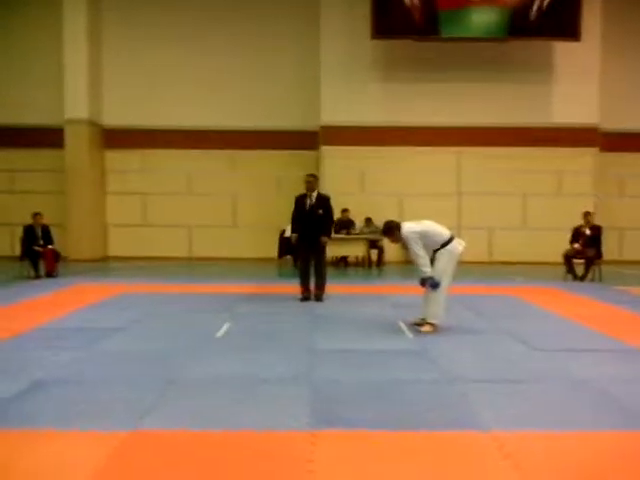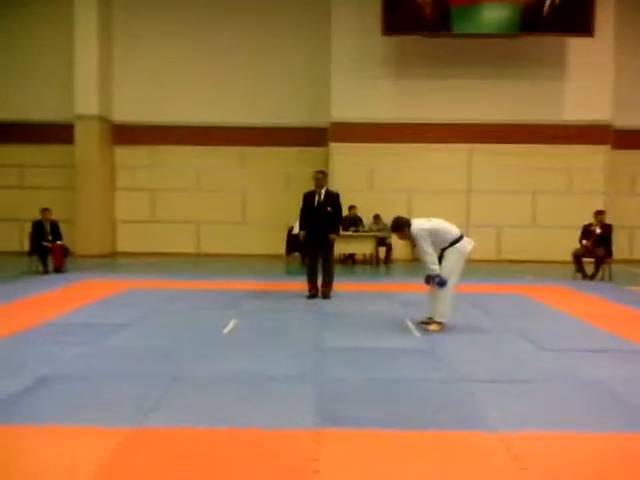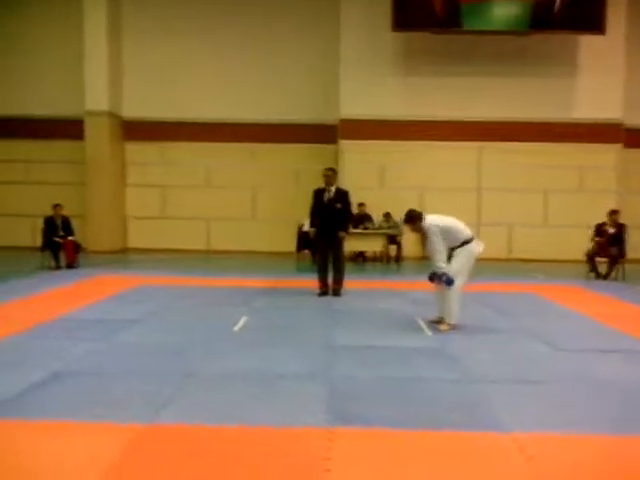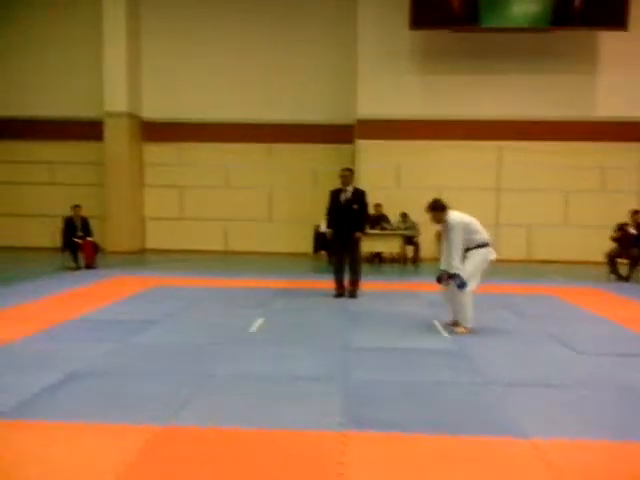
dt=0.1s
person 1, frame 1
left shoulder: (325, 199)
right shoulder: (299, 199)
left elbow: (329, 218)
right elbow: (295, 217)
left wrist: (326, 235)
right wrist: (294, 232)
left hip: (319, 238)
right hip: (302, 237)
left knee: (320, 265)
right knee: (303, 266)
left ankle: (319, 293)
right ankle: (305, 292)
person 1, frame 2
left shoulder: (334, 196)
right shoulder: (307, 196)
left elbow: (338, 216)
right elbow: (303, 214)
left wrist: (334, 232)
right wrist: (302, 230)
left hip: (327, 235)
right hip: (310, 234)
left knee: (327, 263)
right knee: (311, 263)
left ankle: (326, 290)
right ankle: (312, 289)
person 1, frame 3
left shoulder: (343, 194)
right shoulder: (317, 193)
left elbow: (347, 213)
right elbow: (314, 211)
left wrist: (344, 230)
right wrist: (313, 227)
left hip: (336, 232)
right hip: (321, 231)
left knee: (337, 260)
right knee: (321, 260)
left ankle: (337, 287)
right ankle: (323, 287)
person 1, frame 4
left shoulder: (360, 194)
right shoulder: (334, 193)
left elbow: (364, 213)
right elbow: (330, 212)
left wrist: (360, 231)
right wrist: (329, 228)
left hip: (353, 233)
right hip: (337, 232)
left knee: (354, 261)
right knee: (337, 261)
left ankle: (353, 289)
right ankle: (339, 288)
person 2, frame 1
left shoulder: (408, 234)
right shoulder: (407, 230)
left elbow: (420, 256)
right elbow: (420, 255)
left wrist: (428, 277)
right wrist: (425, 276)
left hip: (449, 249)
right hip: (444, 248)
left knee: (437, 286)
right knee: (429, 285)
left ankle: (432, 322)
right ankle: (428, 317)
person 2, frame 2
left shoulder: (418, 231)
right shoulder: (416, 228)
left elbow: (428, 254)
right elbow: (428, 253)
left wrist: (435, 274)
right wrist: (431, 273)
left hip: (457, 247)
right hip: (451, 247)
left knee: (444, 284)
right knee: (436, 284)
left ankle: (439, 320)
right ankle: (435, 316)
person 2, frame 3
left shoulder: (432, 226)
right shoulder: (428, 226)
left elbow: (438, 251)
right elbow: (434, 250)
left wrist: (442, 272)
right wrist: (435, 271)
left hip: (467, 248)
right hip: (457, 249)
left knee: (450, 284)
right knee: (441, 284)
left ankle: (450, 321)
right ankle: (445, 316)
person 2, frame 4
left shoulder: (455, 221)
right shoulder: (447, 222)
left elbow: (456, 248)
right elbow: (447, 248)
left wrist: (456, 273)
right wrist: (444, 270)
left hip: (480, 252)
right hip: (469, 252)
left knee: (461, 286)
right knee: (449, 286)
left ankle: (466, 323)
right ankle: (460, 318)
